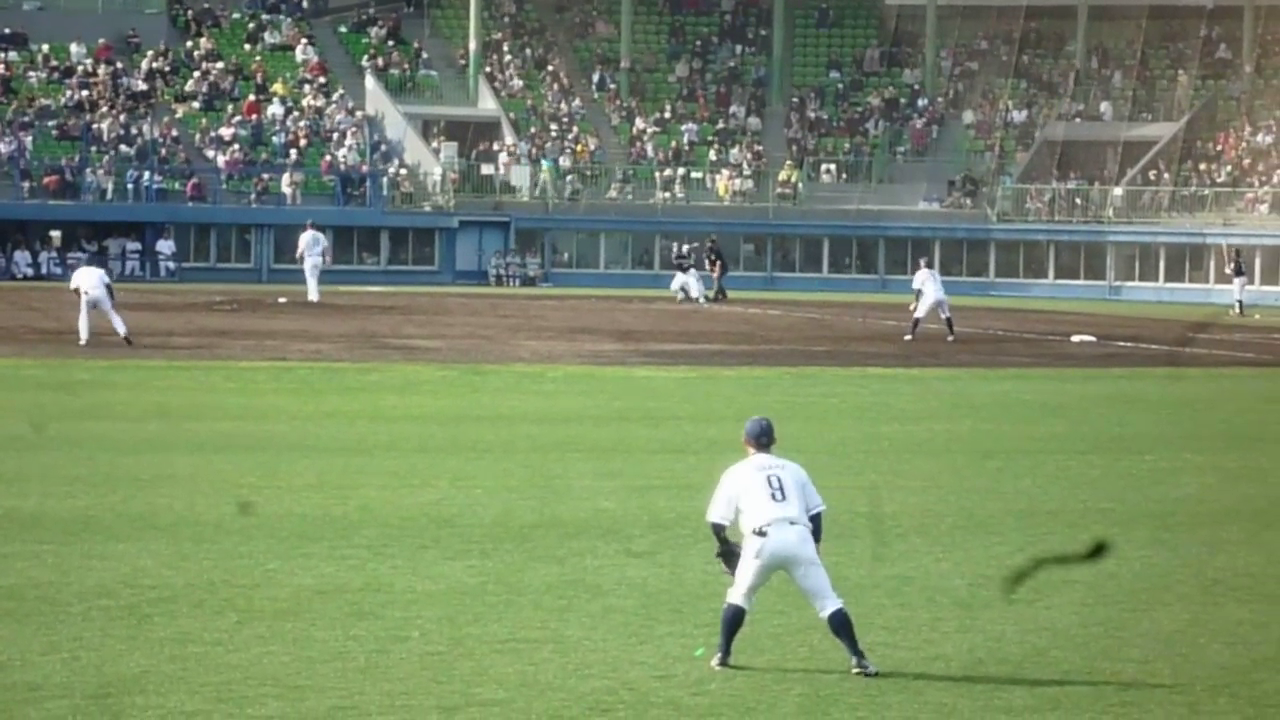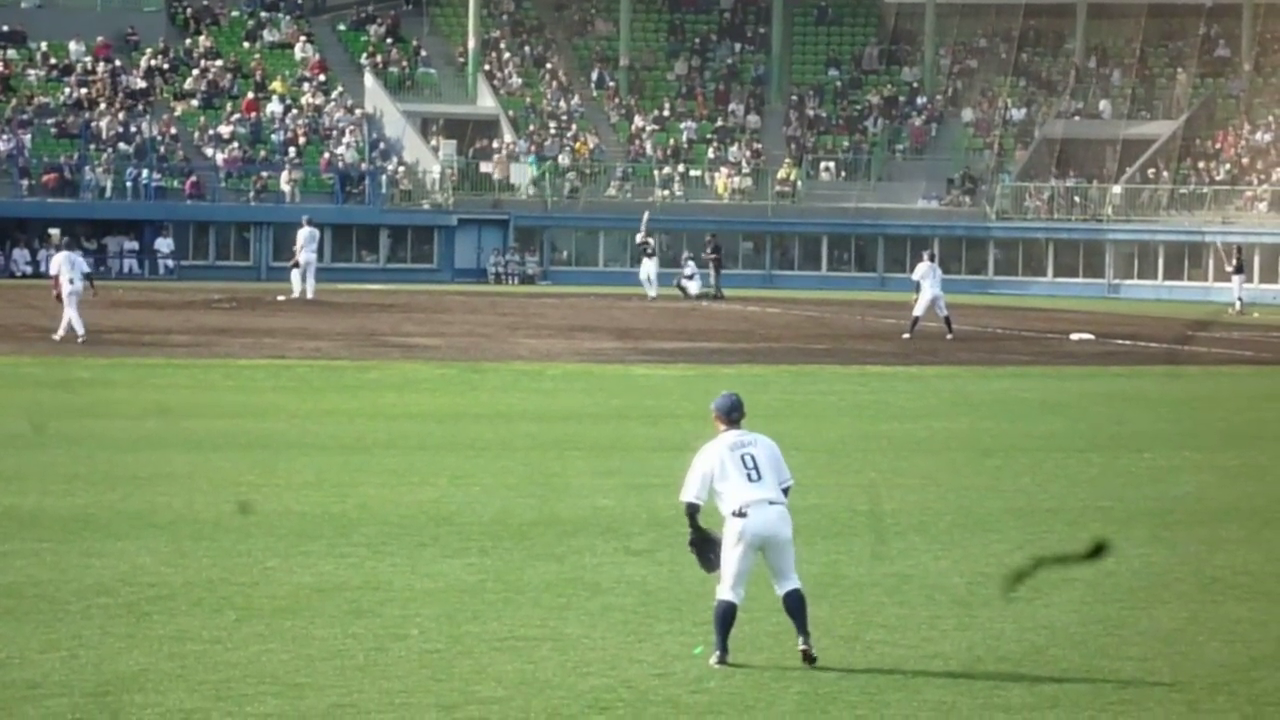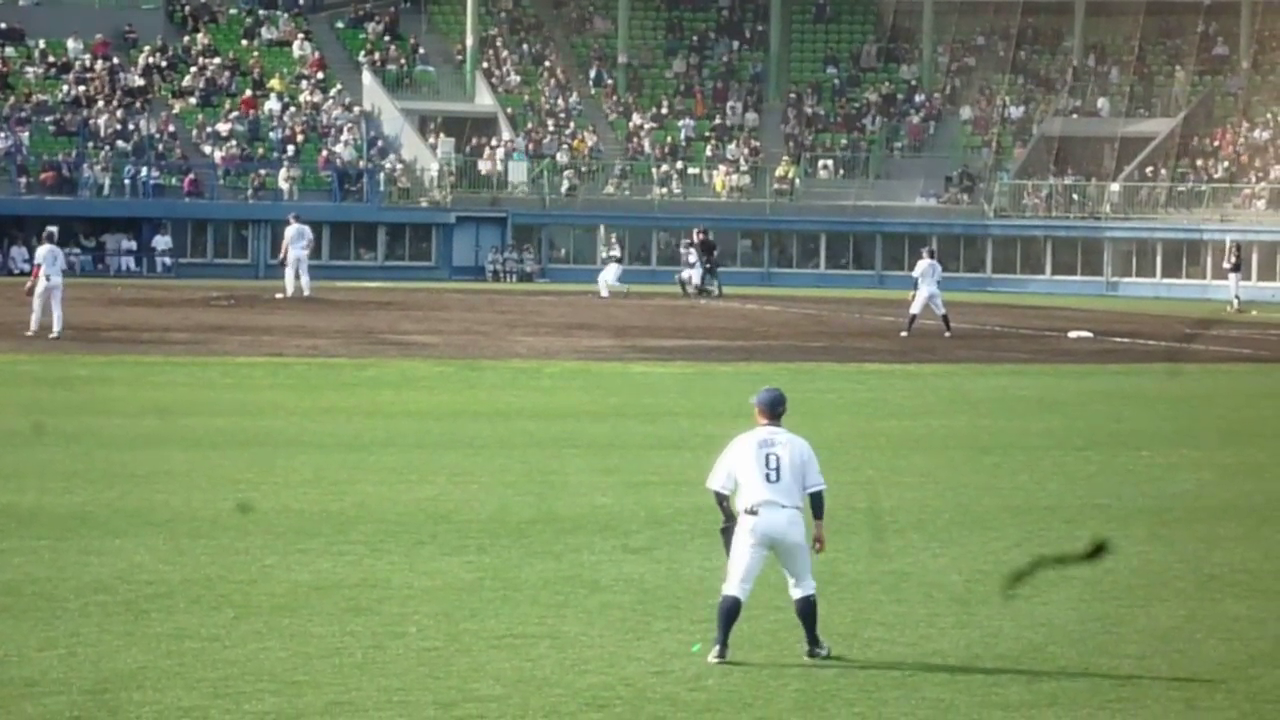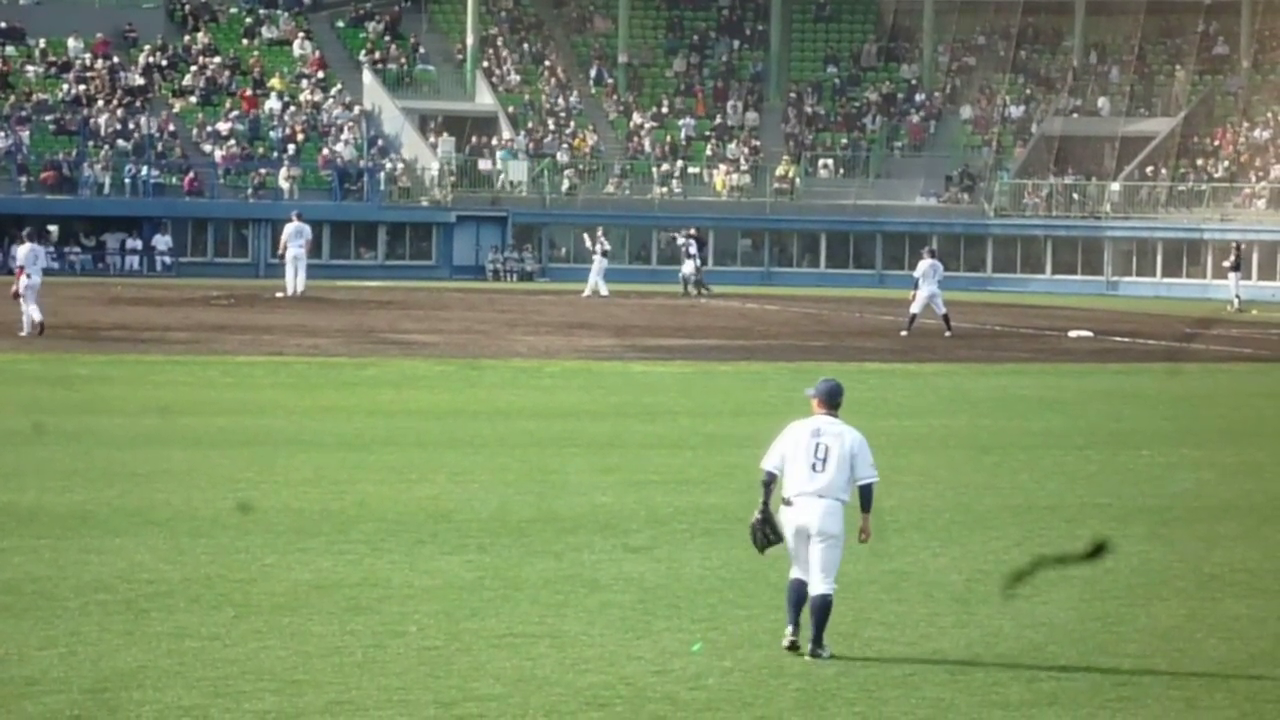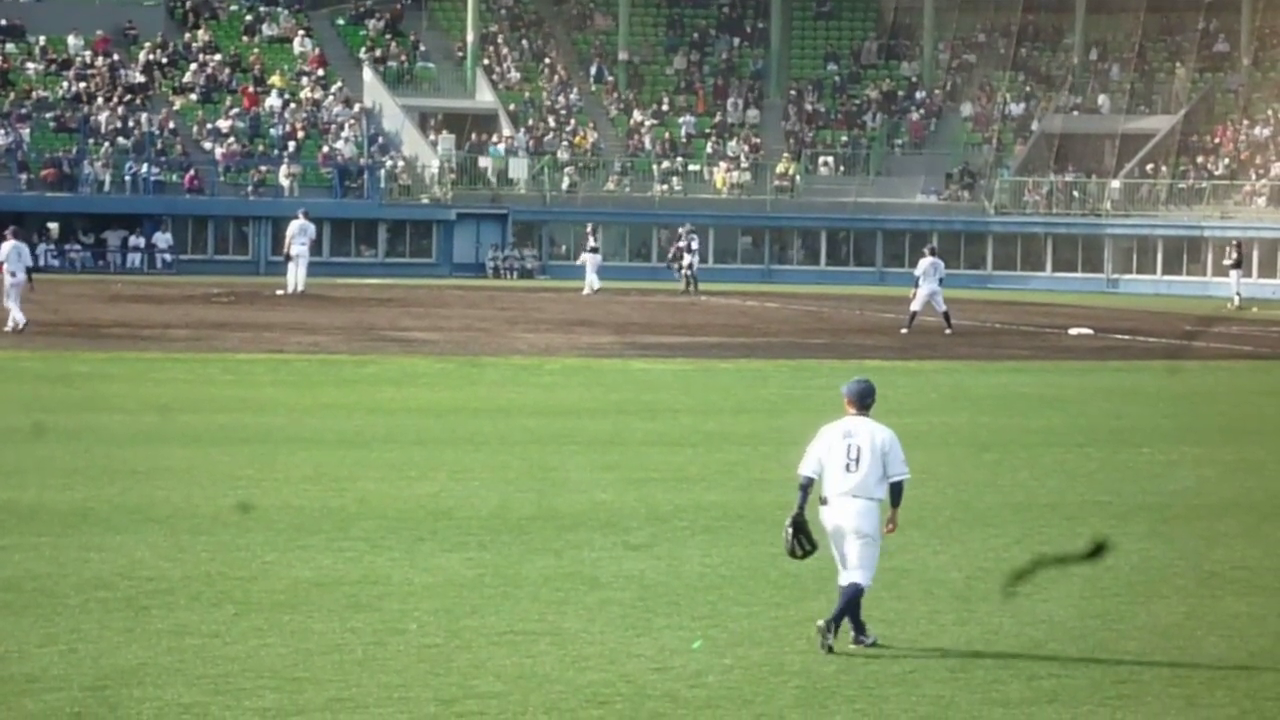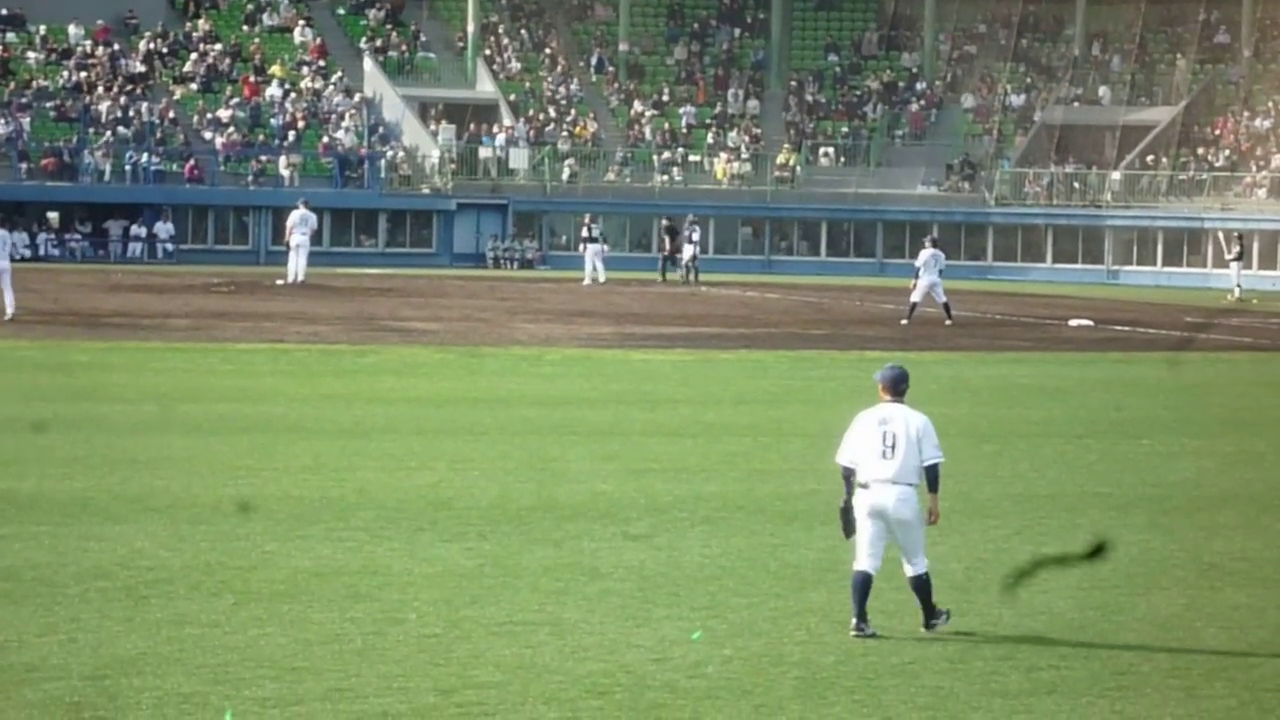
dt=0.4s
person 1, frame 1
left shoulder: (736, 473)
right shoulder: (794, 469)
left elbow: (716, 521)
right elbow: (815, 513)
left wrist: (724, 544)
right wrist: (813, 547)
left hip: (763, 540)
right hip: (800, 538)
left knee: (738, 597)
right knee: (828, 602)
left ankle: (722, 655)
right ankle: (858, 659)
person 1, frame 2
left shoulder: (711, 451)
right shoulder: (766, 443)
left elbow: (692, 500)
right elbow: (785, 486)
left wrist: (695, 527)
left hip: (742, 522)
right hip: (778, 516)
left knee: (730, 590)
right knee: (787, 582)
left ankle: (721, 651)
right ankle: (803, 638)
person 1, frame 3
left shoulder: (741, 443)
right shoulder: (799, 445)
left elbow: (719, 488)
right elbow: (815, 491)
left wrist: (729, 516)
right wrist: (819, 527)
left hip: (754, 521)
right hip: (790, 521)
left knee: (735, 586)
right knee: (802, 584)
left ankle: (720, 646)
right ankle: (813, 644)
person 1, frame 4
left shoulder: (795, 430)
right shoulder: (852, 436)
left elbow: (770, 471)
right elbow: (865, 482)
left wrist: (764, 504)
right wrist: (865, 519)
left hip: (793, 509)
right hip: (828, 511)
left knee: (800, 572)
right knee: (822, 581)
left ankle: (792, 629)
right ankle: (816, 644)
person 1, frame 5
left shoulder: (828, 431)
right shoulder: (883, 434)
left elbow: (808, 475)
right elbow: (896, 479)
left wrist: (800, 508)
right wrist: (894, 512)
left hip: (831, 509)
right hip: (864, 510)
left knee: (847, 573)
right knee: (860, 577)
left ankle: (858, 631)
right ankle: (831, 624)
person 1, frame 6
left shoulder: (863, 419)
right shoulder: (918, 420)
left elbow: (847, 464)
right elbow: (931, 464)
left wrist: (849, 495)
right wrist: (934, 501)
left hip: (868, 495)
right hip: (902, 496)
left knee: (865, 560)
right knee: (915, 561)
left ankle: (859, 619)
right ankle: (930, 616)
